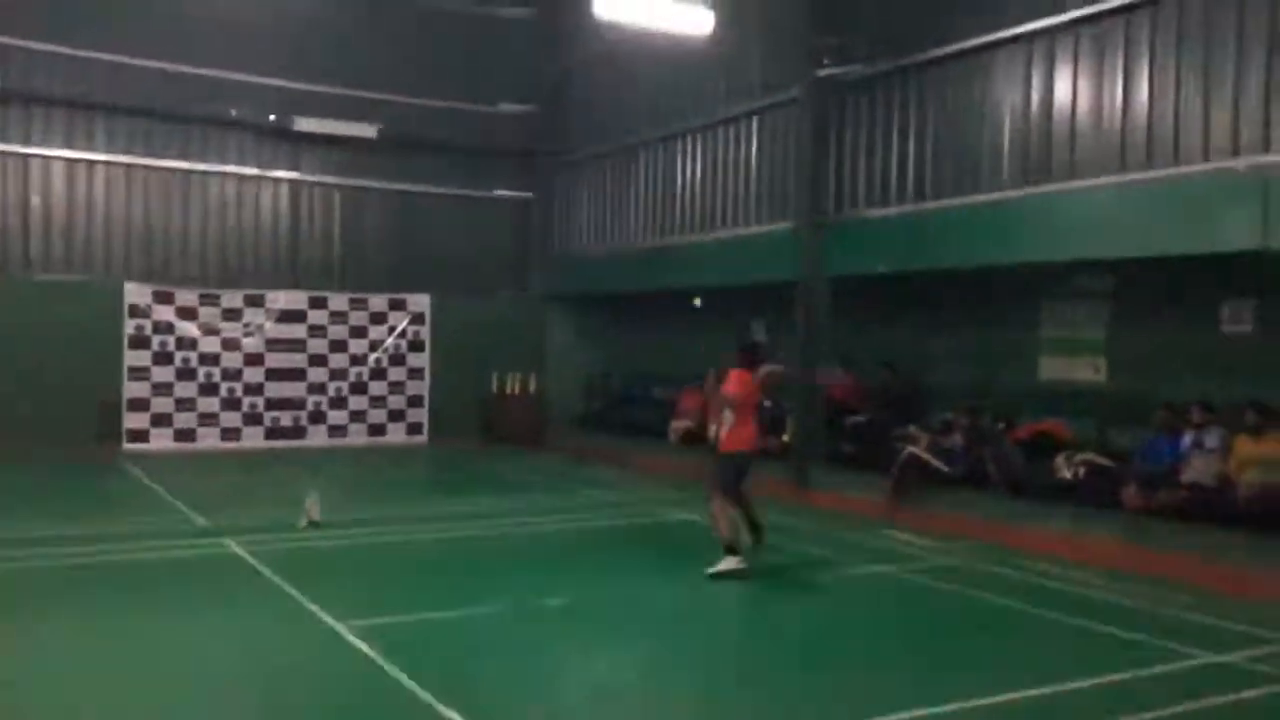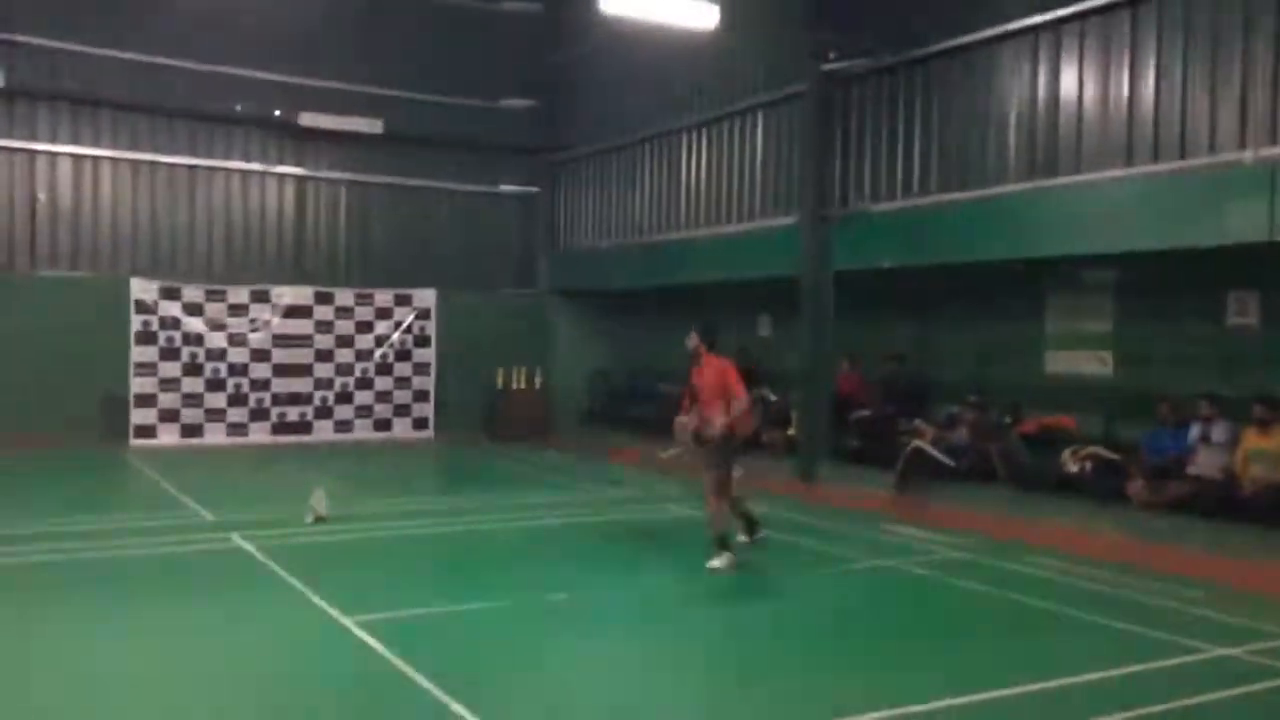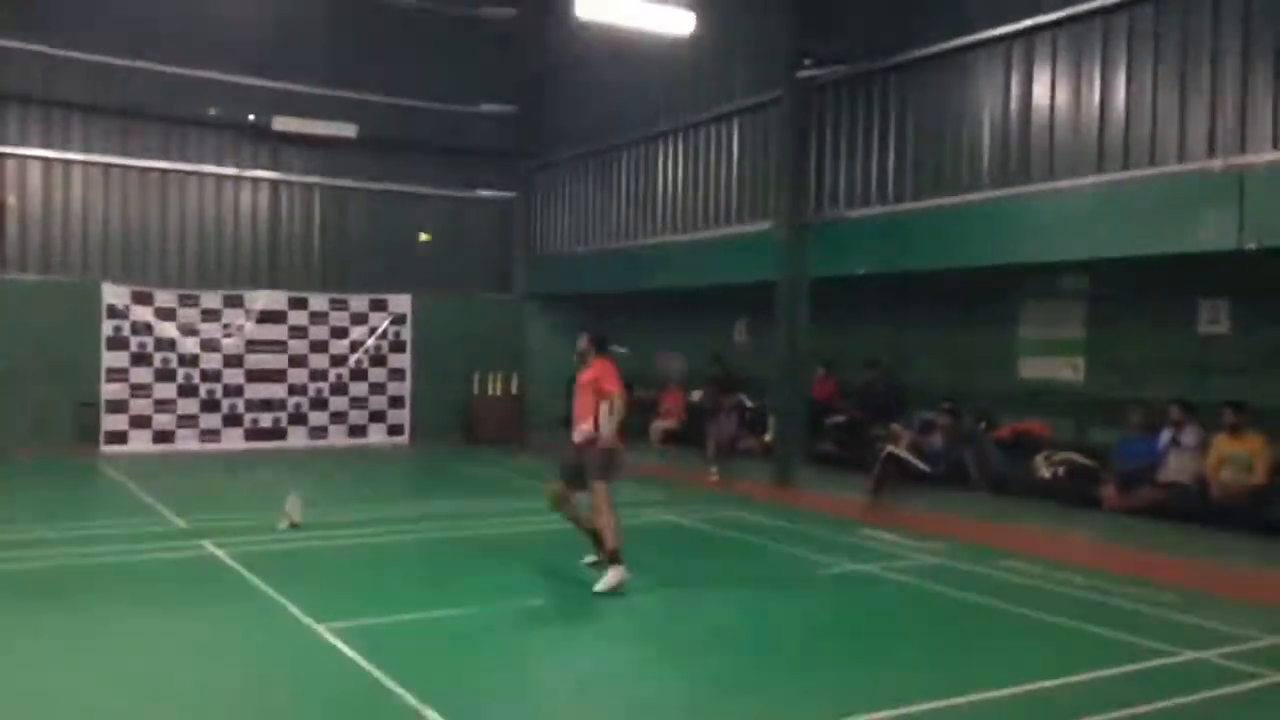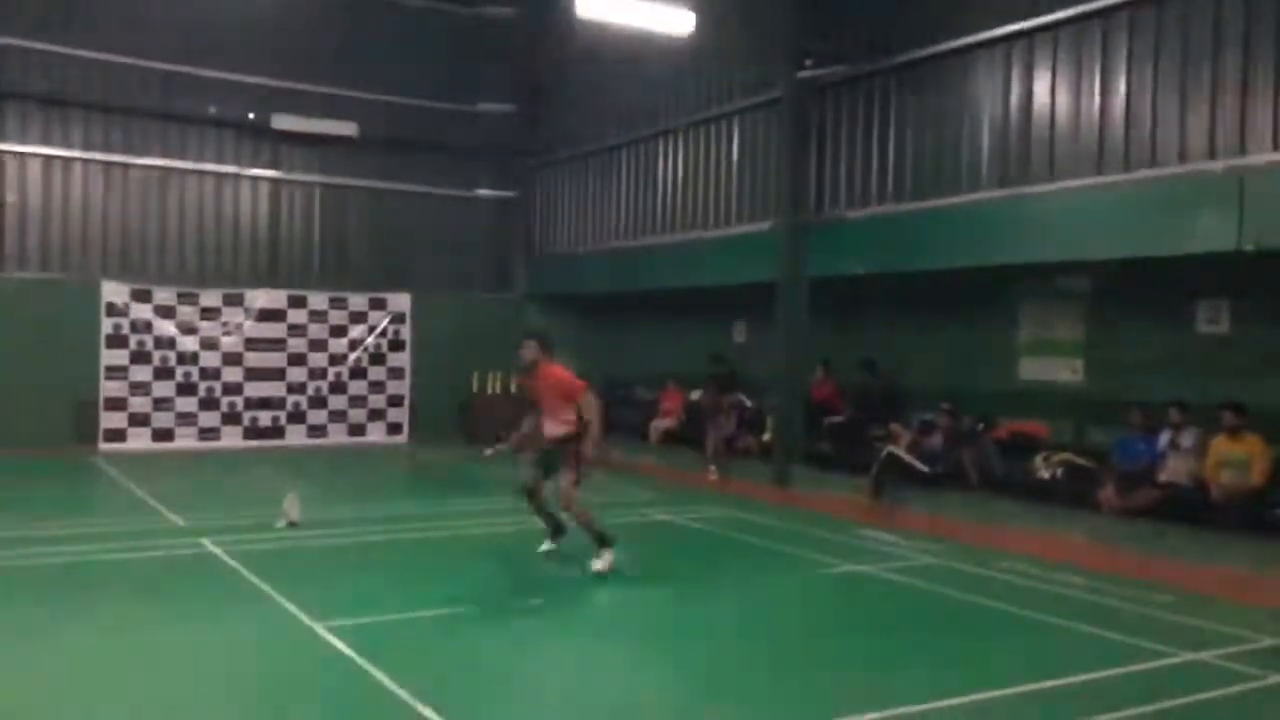
dt=0.7s
person 1, frame 1
left shoulder: (737, 375)
right shoulder: (754, 380)
left elbow: (733, 399)
left wrist: (713, 389)
left hip: (732, 447)
right hip: (748, 446)
left knee: (719, 500)
right knee: (734, 489)
left ankle: (732, 556)
right ankle: (755, 532)
person 1, frame 2
left shoulder: (722, 365)
right shoulder: (696, 371)
left elbow: (743, 401)
right elbow: (694, 404)
left wrist: (724, 423)
right wrist: (687, 421)
left hip: (729, 433)
right hip: (713, 434)
left knee: (712, 485)
right knee: (721, 487)
left ankle: (725, 550)
right ankle: (752, 527)
person 1, frame 3
left shoulder: (602, 368)
right shoulder: (588, 370)
left elbow: (618, 399)
left wrist: (611, 431)
left hip: (597, 445)
right hip: (580, 445)
left knee: (600, 502)
right knee: (556, 496)
left ankle: (616, 567)
right ankle: (601, 545)
person 1, frame 4
left shoulder: (557, 375)
right shoulder: (531, 379)
left elbow: (590, 401)
left wrist: (592, 438)
left hip: (572, 439)
right hip: (551, 440)
left knee: (566, 495)
right knee: (530, 488)
left ankle: (604, 546)
right ankle: (557, 531)
